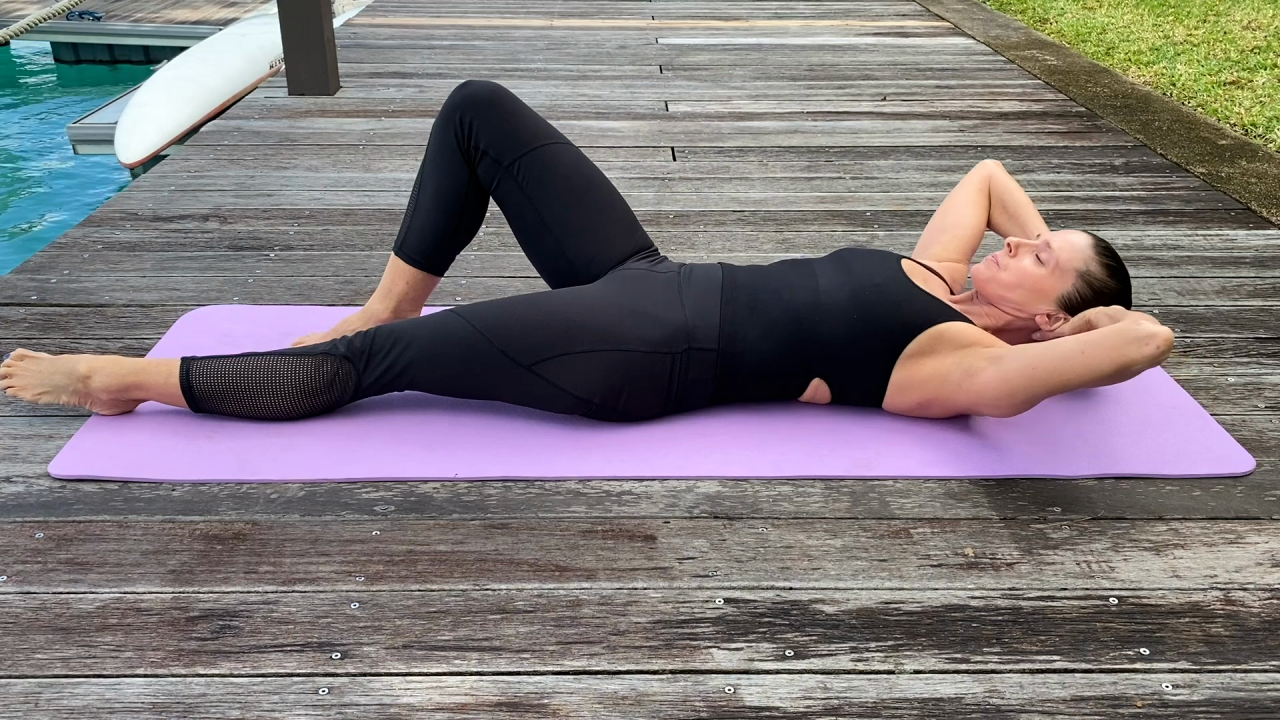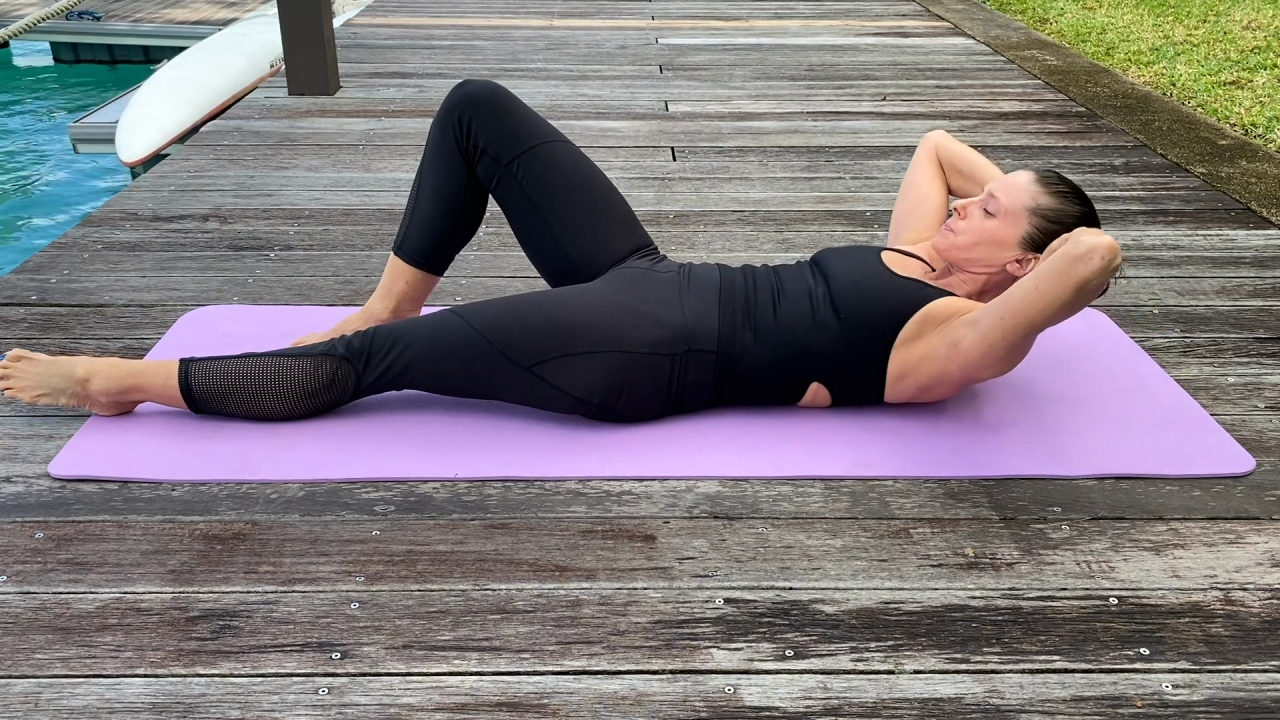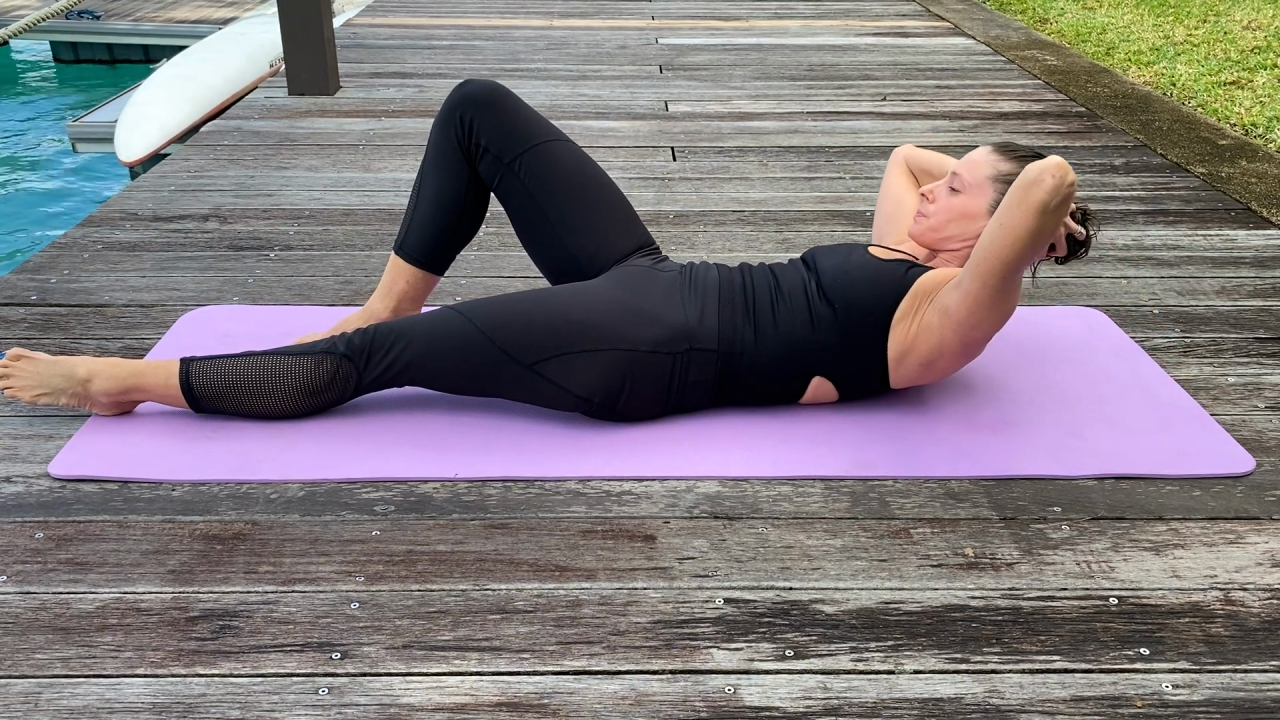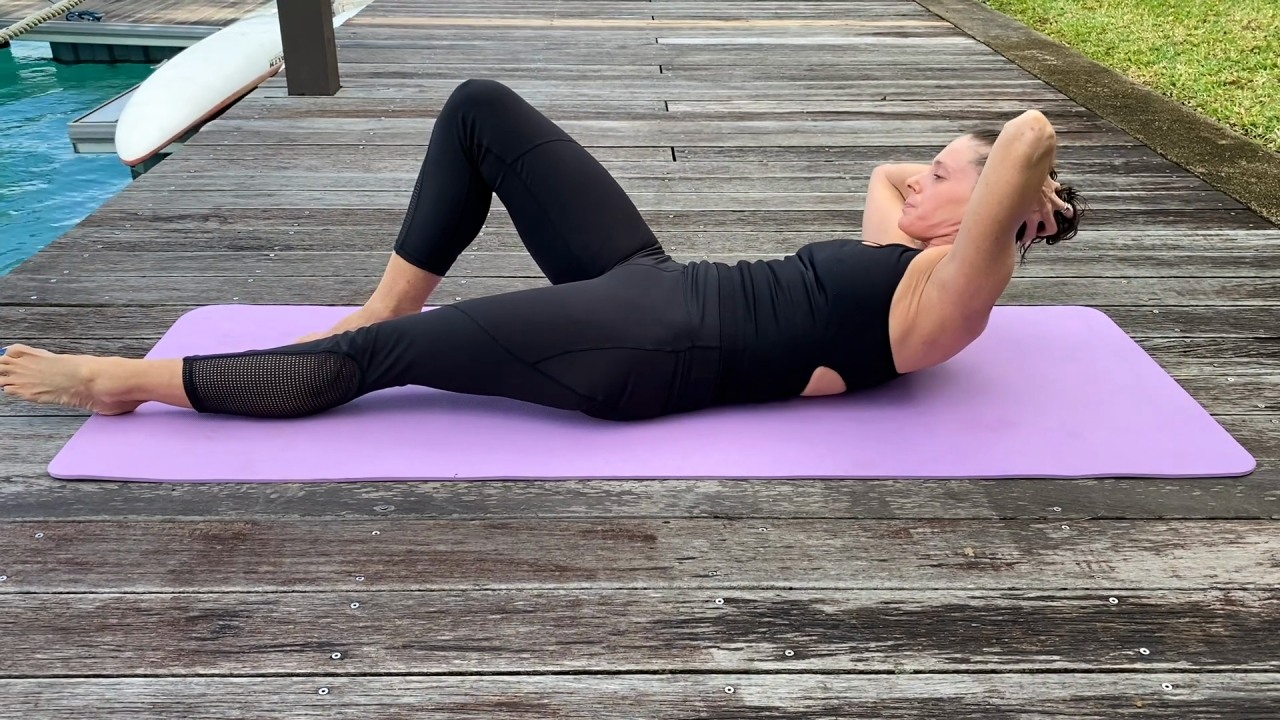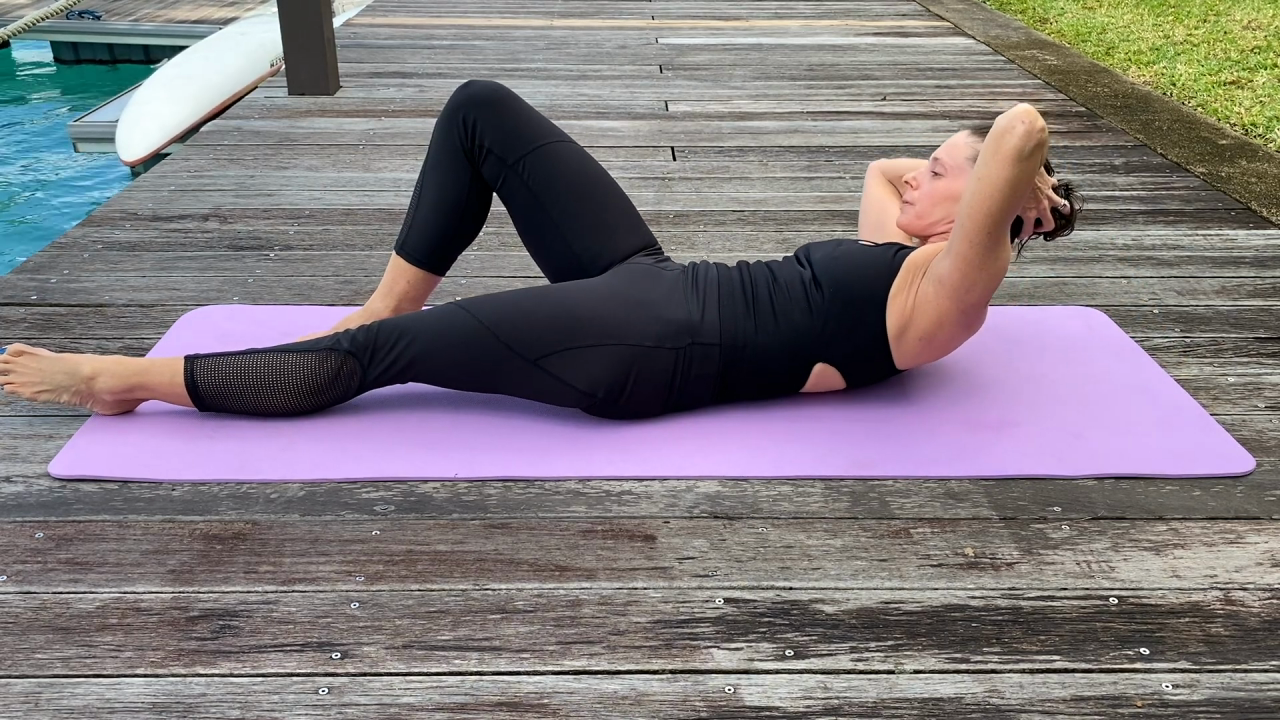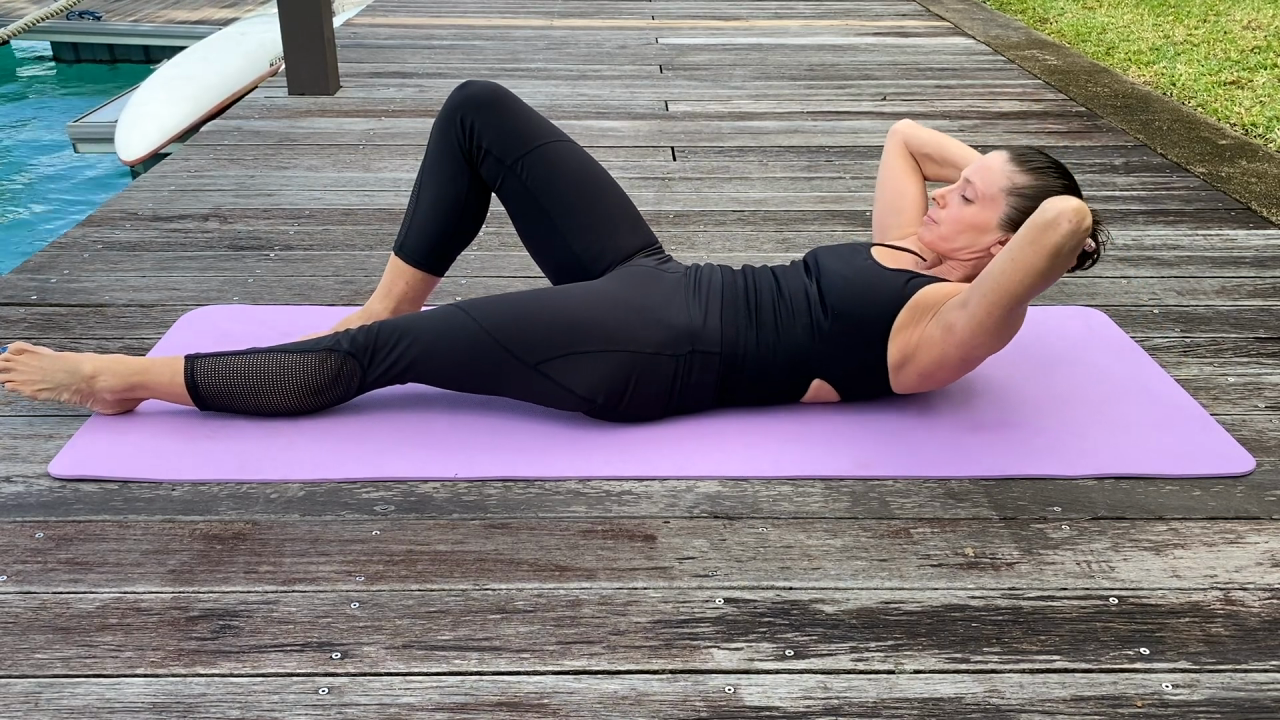
dt=0.7s
person 1, frame 1
left shoulder: (970, 364)
right shoulder: (941, 279)
left elbow: (1147, 339)
right elbow: (988, 170)
left wrist: (1091, 311)
right wrist: (1053, 252)
left hip: (647, 355)
right hip: (651, 286)
left knee: (369, 366)
right knee: (479, 110)
left ankle: (123, 378)
right ankle: (388, 305)
person 1, frame 2
left shoulder: (959, 338)
right shoulder: (920, 262)
left elbow: (1096, 254)
right elbow: (936, 143)
left wrist: (1054, 242)
right wrist: (1016, 199)
left hip: (644, 355)
right hip: (652, 283)
left knee: (374, 363)
right knee: (477, 108)
left ankle: (122, 380)
right ankle: (386, 306)
person 1, frame 3
left shoulder: (955, 316)
right shoulder: (906, 259)
left elbow: (1050, 180)
right elbow: (903, 154)
left wrist: (1023, 204)
right wrist: (977, 174)
left hip: (646, 353)
right hip: (648, 285)
left knee: (373, 358)
right knee: (477, 109)
left ankle: (120, 380)
right ankle: (386, 305)
person 1, frame 4
left shoulder: (949, 297)
right shoulder: (898, 256)
left elbow: (1030, 134)
right elbow: (881, 167)
left wrist: (1010, 182)
right wrist: (964, 170)
left hip: (647, 351)
right hip: (654, 283)
left knee: (380, 355)
right knee: (480, 109)
left ankle: (126, 381)
right ankle: (382, 305)
person 1, frame 5
left shoulder: (945, 295)
right shoulder: (898, 250)
left elbow: (1021, 127)
right elbow: (878, 164)
left wrist: (1013, 181)
right wrist: (964, 171)
left hip: (648, 348)
right hip: (653, 283)
left knee: (382, 353)
right knee: (480, 108)
left ankle: (127, 378)
right ankle: (384, 305)
person 1, frame 6
left shoulder: (951, 330)
right shoulder: (912, 256)
left elbow: (1062, 220)
right elbow: (903, 132)
left wrist: (1034, 211)
right wrist: (992, 173)
left hip: (646, 356)
right hip: (652, 284)
left knee: (376, 358)
right knee: (477, 109)
left ankle: (125, 378)
right ankle: (385, 306)
